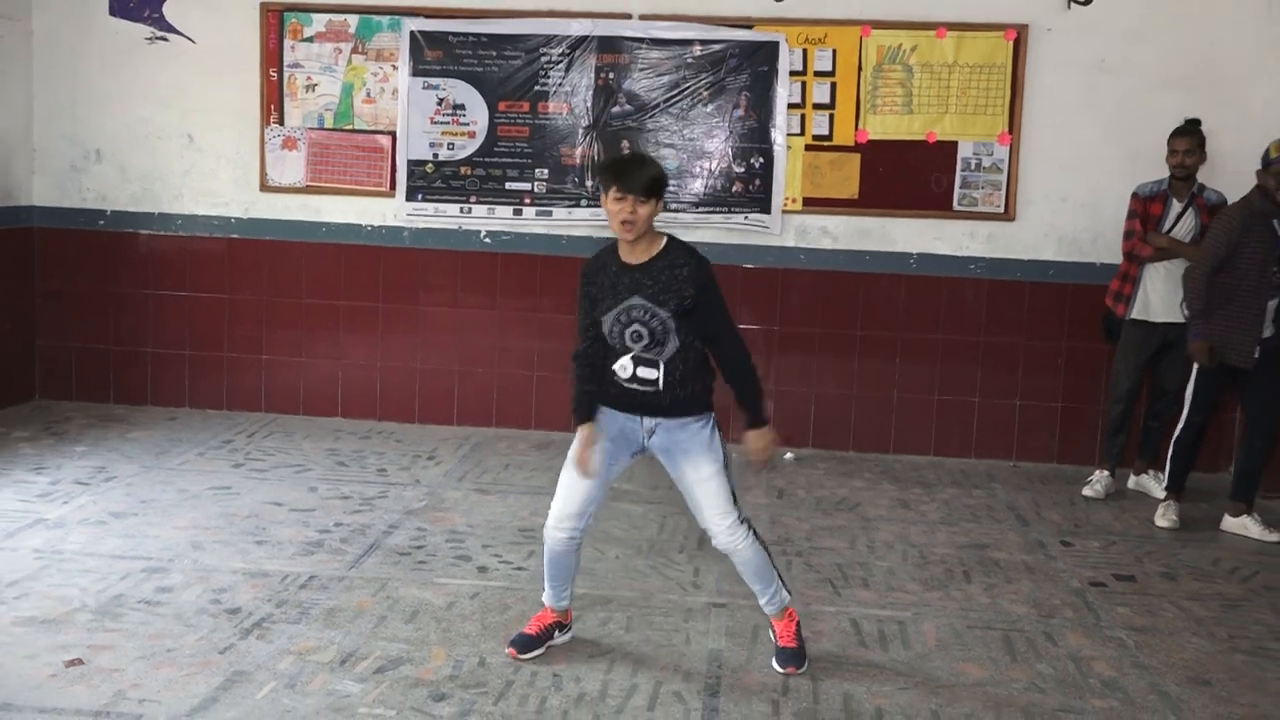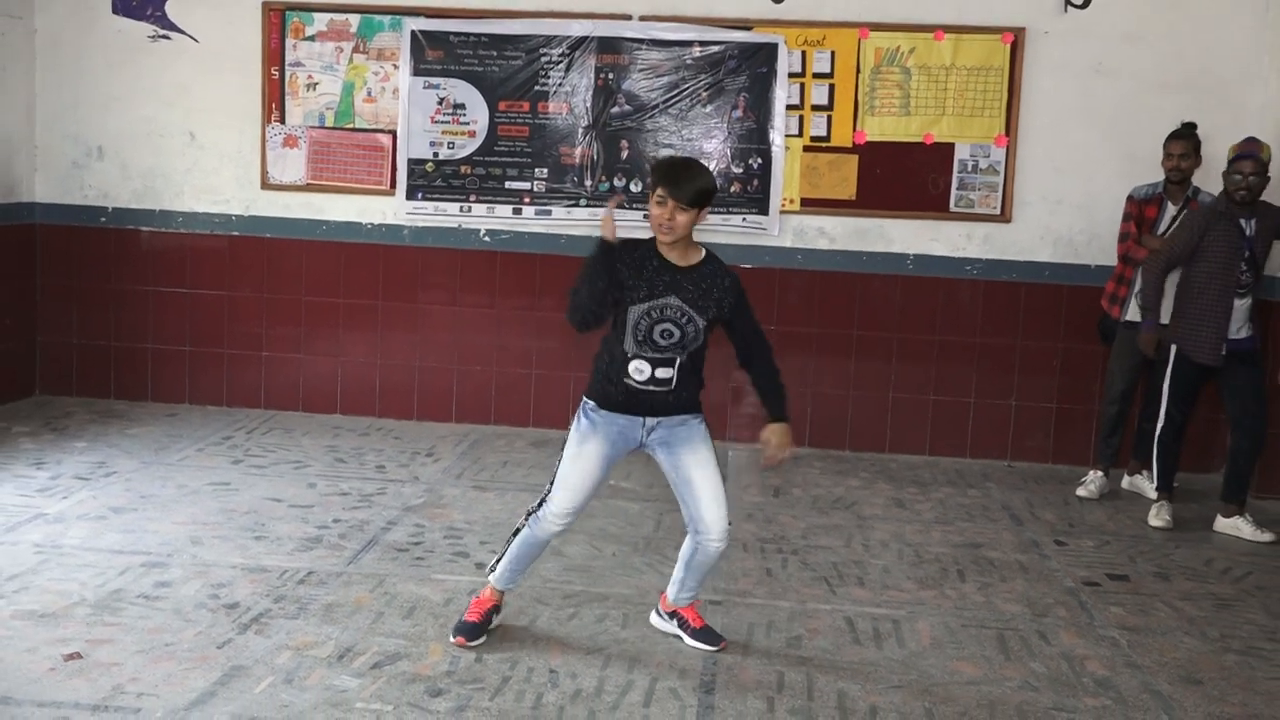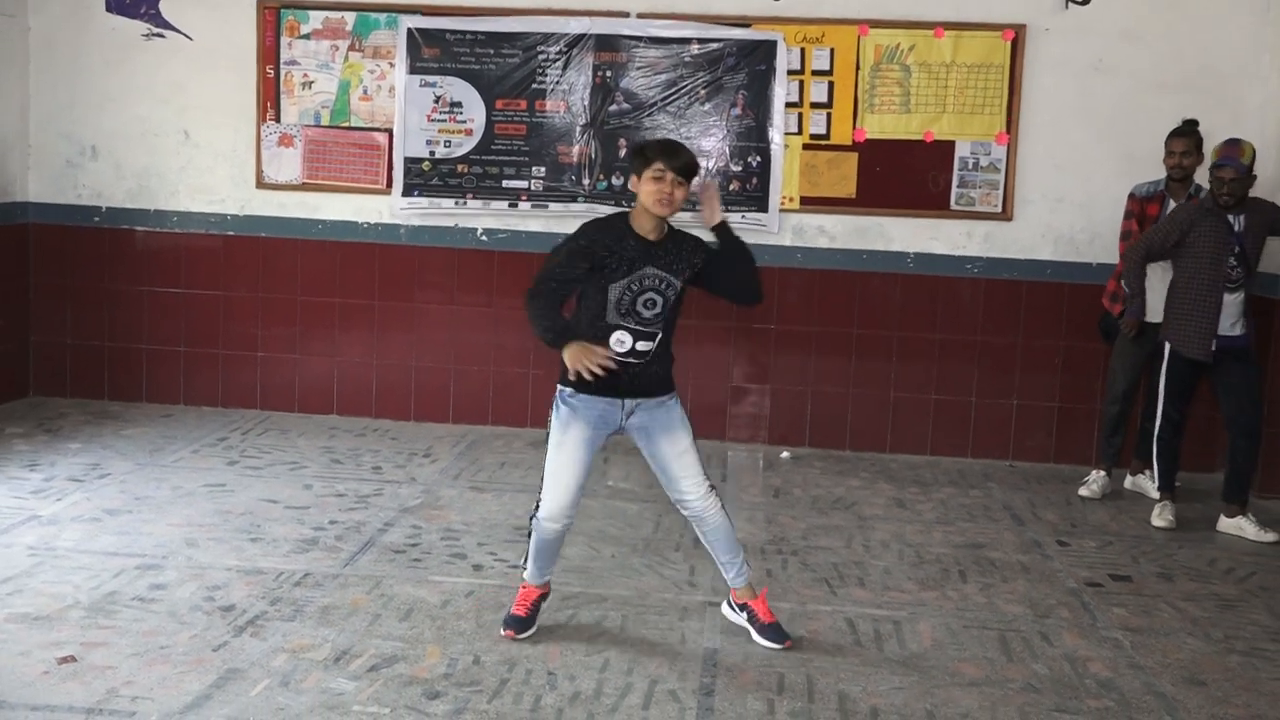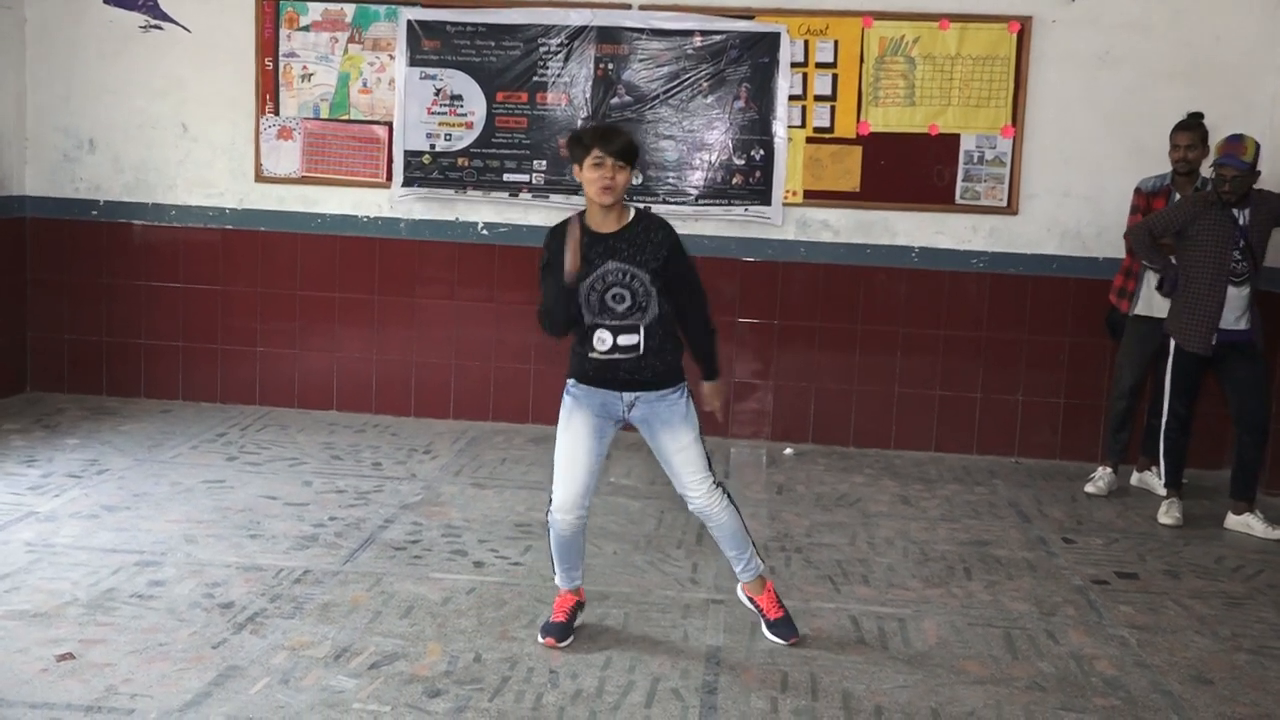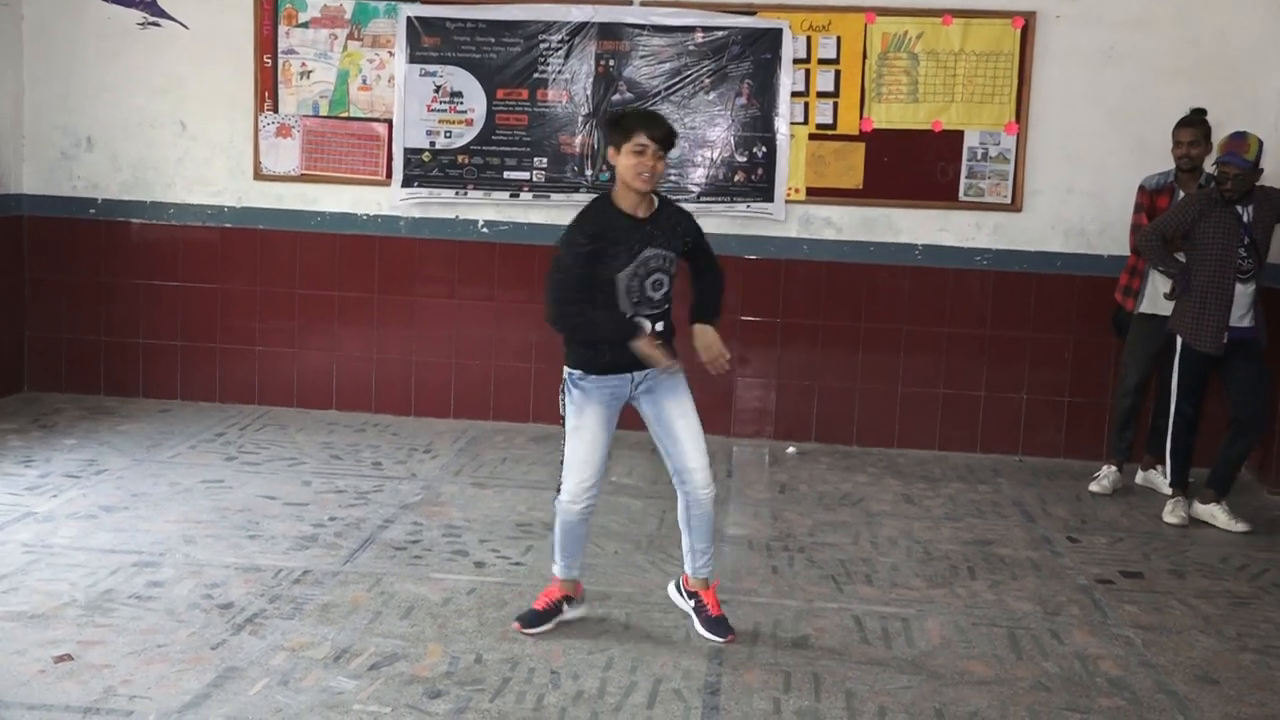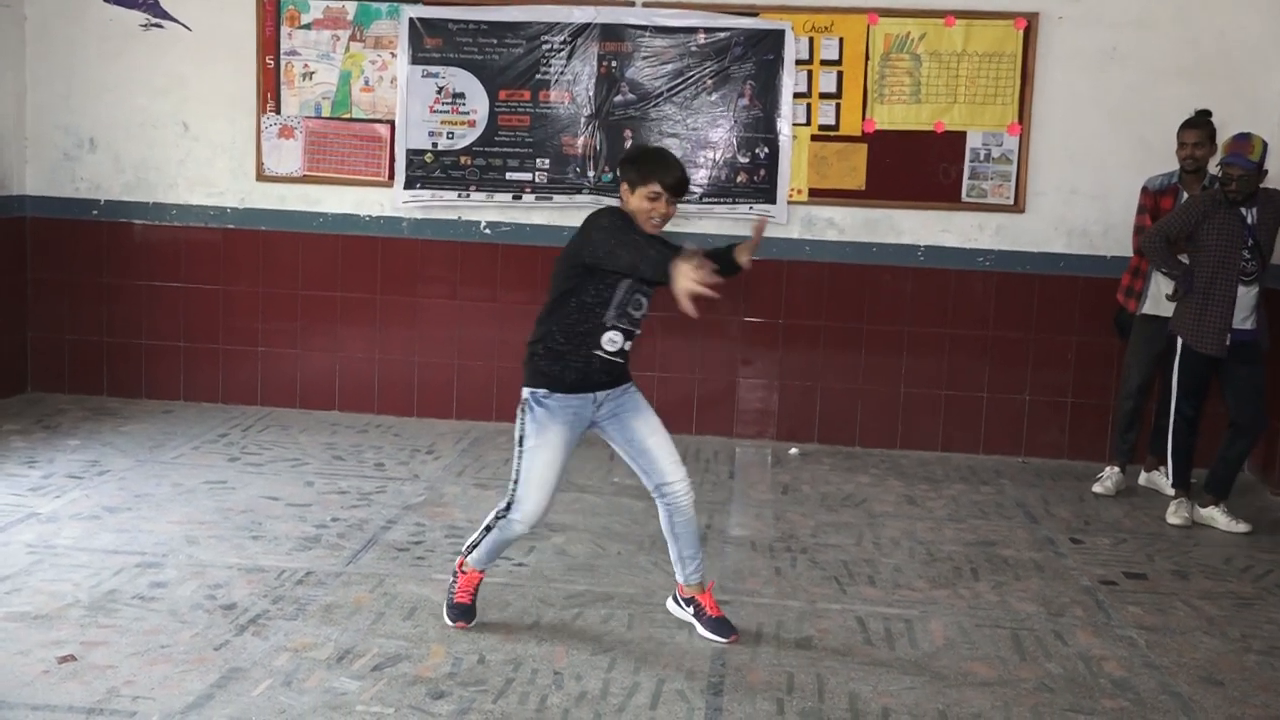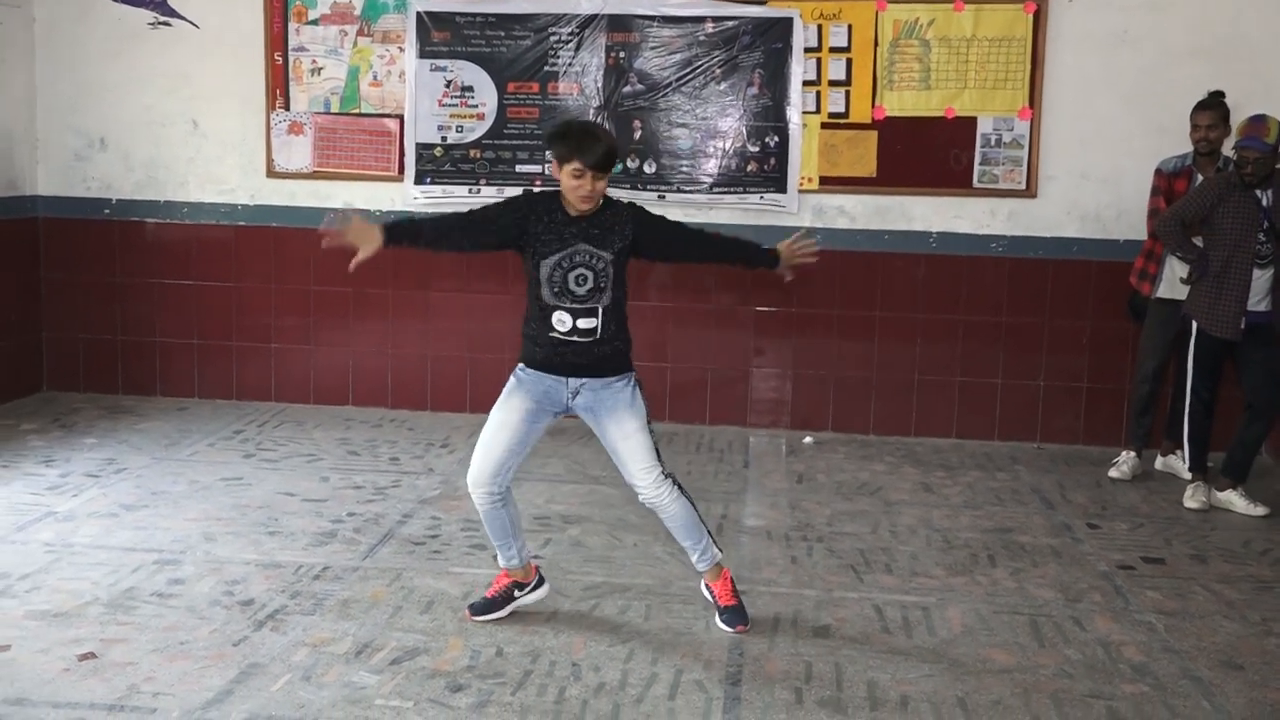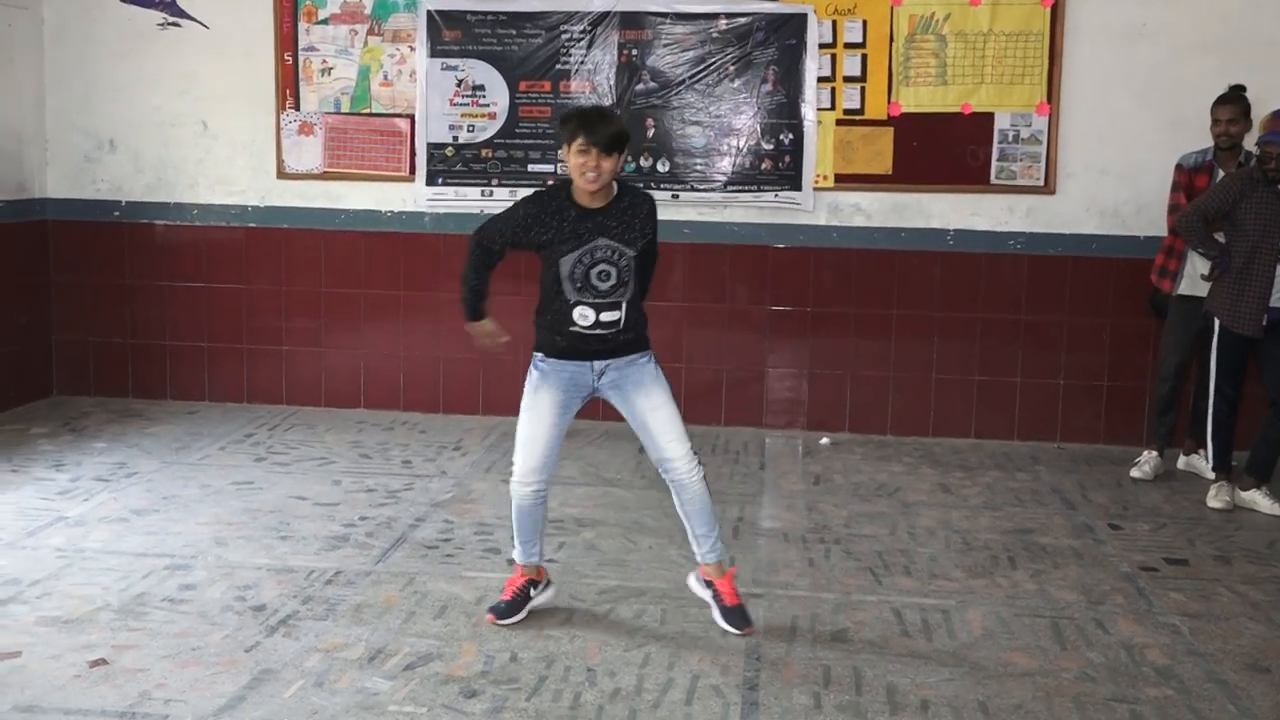
dt=0.3s
person 1, frame 1
left shoulder: (688, 267)
right shoulder: (596, 273)
left elbow: (726, 345)
right elbow: (590, 355)
left wrist: (757, 421)
right wrist: (586, 423)
left hip: (684, 421)
right hip: (611, 415)
left knee: (727, 528)
right knee: (561, 524)
left ankle: (783, 616)
right ankle: (555, 615)
person 1, frame 2
left shoulder: (722, 278)
right shoulder: (629, 260)
left elbow: (754, 349)
right elbow: (581, 317)
left wrist: (778, 417)
right wrist: (605, 247)
left hip: (677, 418)
right hip: (609, 411)
left knee: (713, 530)
right knee: (556, 514)
left ankle: (675, 606)
right ankle: (493, 592)
person 1, frame 3
left shoulder: (690, 249)
right shoulder: (597, 236)
left elbow: (750, 294)
right elbow: (542, 297)
left wrist: (718, 225)
right wrist: (565, 344)
left hip: (654, 397)
right hip: (585, 396)
left knee: (699, 501)
right knee: (555, 511)
left ankle: (745, 597)
right ankle: (533, 587)
person 1, frame 4
left shoulder: (657, 234)
right shoulder: (563, 240)
left elbow: (692, 302)
right elbow: (552, 323)
left wrist: (710, 371)
right wrist: (568, 276)
left hip: (661, 392)
right hip: (590, 392)
left knee: (705, 497)
right knee: (566, 507)
left ankle: (756, 588)
right ankle: (569, 595)
person 1, frame 5
left shoulder: (677, 222)
right shoulder: (590, 226)
left elbow: (709, 272)
right elbow: (565, 308)
left wrist: (703, 324)
right wrist: (633, 336)
left hip: (658, 371)
right hip: (592, 375)
left knee: (696, 477)
right knee: (579, 491)
left ankle: (695, 586)
right ankle: (565, 587)
person 1, frame 6
left shoulder: (644, 241)
right shoulder: (609, 229)
right elbow: (638, 252)
left wrist: (736, 255)
right wrist: (680, 266)
left hip: (615, 390)
right hip: (555, 392)
left knee: (676, 487)
right knee: (528, 510)
left ankle: (693, 592)
right ankle: (470, 570)
person 1, frame 7
left shoulder: (626, 220)
right shoulder: (529, 212)
left elbow: (685, 241)
right elbow: (462, 229)
left wrist: (771, 259)
right wrist: (384, 235)
left hip: (609, 380)
right hip: (539, 376)
left knee: (653, 484)
right knee: (485, 479)
left ankle: (716, 576)
right ankle: (520, 574)
person 1, frame 8
left shoulder: (640, 207)
right shoulder: (541, 209)
right elbow: (485, 243)
right wrist: (474, 311)
left hip: (629, 359)
right hip: (560, 361)
left knee: (681, 463)
right knee: (528, 476)
left ankle: (714, 573)
right ankle: (528, 576)
person 2, frame 1
right shoulder: (1238, 217)
right elbow: (1198, 272)
right wrist: (1198, 329)
right hip: (1219, 342)
right knee: (1195, 419)
left ankle: (1238, 512)
right ankle: (1171, 498)
person 2, frame 2
right shoulder: (1204, 219)
right elbow: (1158, 265)
right wrist: (1150, 321)
left hip: (1242, 345)
right hip: (1193, 339)
right knee: (1172, 420)
left ankle: (1231, 512)
right ankle: (1163, 499)
person 2, frame 3
right shoulder: (1190, 215)
right elbow: (1137, 251)
right wrist: (1137, 302)
left hip: (1236, 341)
right hip: (1186, 336)
left knee: (1247, 425)
right knee: (1170, 419)
left ankle: (1234, 512)
right ankle: (1165, 499)
person 2, frame 4
right shoulder: (1194, 208)
right elbow: (1138, 233)
right wrist: (1168, 270)
left hip: (1241, 335)
right hip: (1192, 329)
right knee: (1177, 415)
left ankle: (1242, 509)
right ankle: (1172, 496)
person 2, frame 5
right shoulder: (1198, 205)
right elbow: (1148, 239)
right wrist: (1179, 273)
left hip: (1245, 333)
right hip: (1198, 328)
right knee: (1184, 413)
left ankle: (1212, 498)
right ankle: (1179, 495)
person 2, frame 6
right shoulder: (1203, 206)
right elbow: (1153, 240)
right wrist: (1183, 275)
left hip: (1246, 336)
right hip: (1199, 330)
right knee: (1185, 415)
left ankle: (1211, 502)
right ankle: (1181, 496)
person 2, frame 7
right shoulder: (1218, 188)
right elbow: (1167, 224)
right wrist: (1198, 259)
right hip: (1214, 313)
right knee: (1201, 398)
left ankle: (1228, 485)
right ankle: (1198, 480)
person 2, frame 8
right shoulder: (1240, 183)
right elbow: (1188, 220)
right wrist: (1218, 255)
right hip: (1235, 309)
right knee: (1224, 396)
right ankle: (1221, 479)
person 3, frame 1
left shoulder: (1215, 204)
right shoulder: (1144, 195)
right elbow: (1132, 249)
left wrist: (1166, 242)
right wrist: (1186, 250)
left hip: (1185, 317)
right hip: (1142, 312)
left knee: (1167, 396)
right knee: (1122, 391)
left ankle: (1143, 470)
right ankle: (1106, 470)
person 3, frame 2
left shoulder: (1210, 207)
right shoulder: (1140, 198)
right elbow: (1127, 251)
left wrist: (1161, 246)
right hip: (1135, 314)
left knee: (1160, 398)
right knee: (1117, 392)
left ankle: (1137, 470)
right ankle: (1100, 471)
person 3, frame 3
right shoulder: (1141, 195)
right elbow: (1128, 249)
right hip: (1137, 311)
left knee: (1162, 396)
right knee: (1119, 391)
left ankle: (1139, 470)
right ankle: (1102, 470)
person 3, frame 4
right shoulder: (1148, 189)
right elbow: (1135, 244)
left wrist: (1165, 240)
right hip: (1144, 307)
left knee: (1168, 392)
right knee: (1126, 387)
left ankle: (1146, 466)
right ankle: (1108, 467)
person 3, frame 5
right shoulder: (1152, 187)
right elbow: (1139, 242)
right hip: (1150, 304)
left knee: (1174, 390)
right knee: (1131, 384)
left ankle: (1151, 465)
right ankle: (1114, 465)
person 3, frame 6
right shoulder: (1156, 188)
right elbow: (1142, 243)
right hip: (1153, 305)
right knee: (1134, 386)
left ankle: (1154, 466)
right ankle: (1116, 466)
person 3, frame 7
right shoulder: (1169, 170)
right elbow: (1156, 226)
right hip: (1167, 288)
left knee: (1192, 375)
right knee: (1149, 370)
left ankle: (1171, 450)
right ankle: (1132, 451)
person 3, frame 8
right shoulder: (1190, 166)
right elbow: (1176, 221)
right hip: (1188, 285)
left knee: (1215, 373)
right knee: (1171, 368)
left ankle: (1194, 449)
right ankle: (1154, 450)
